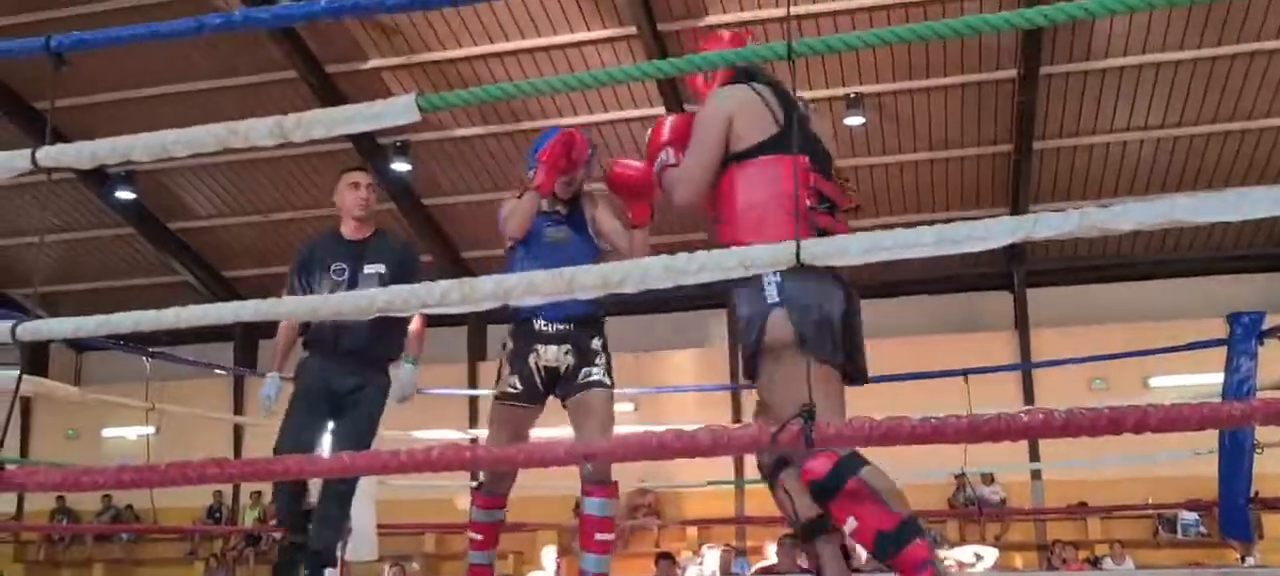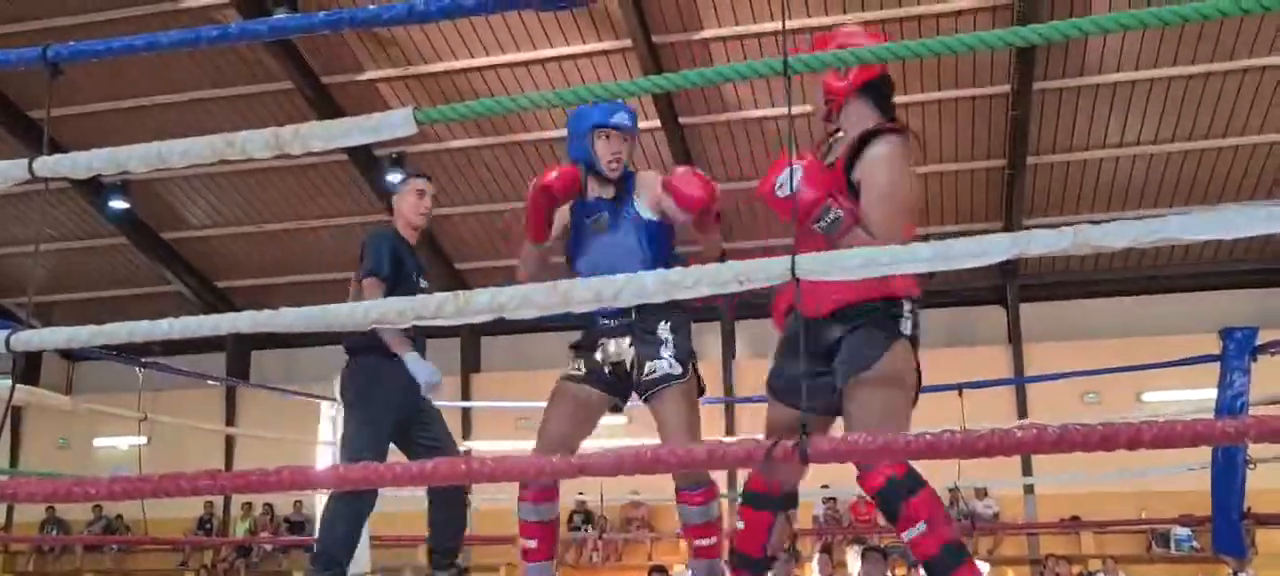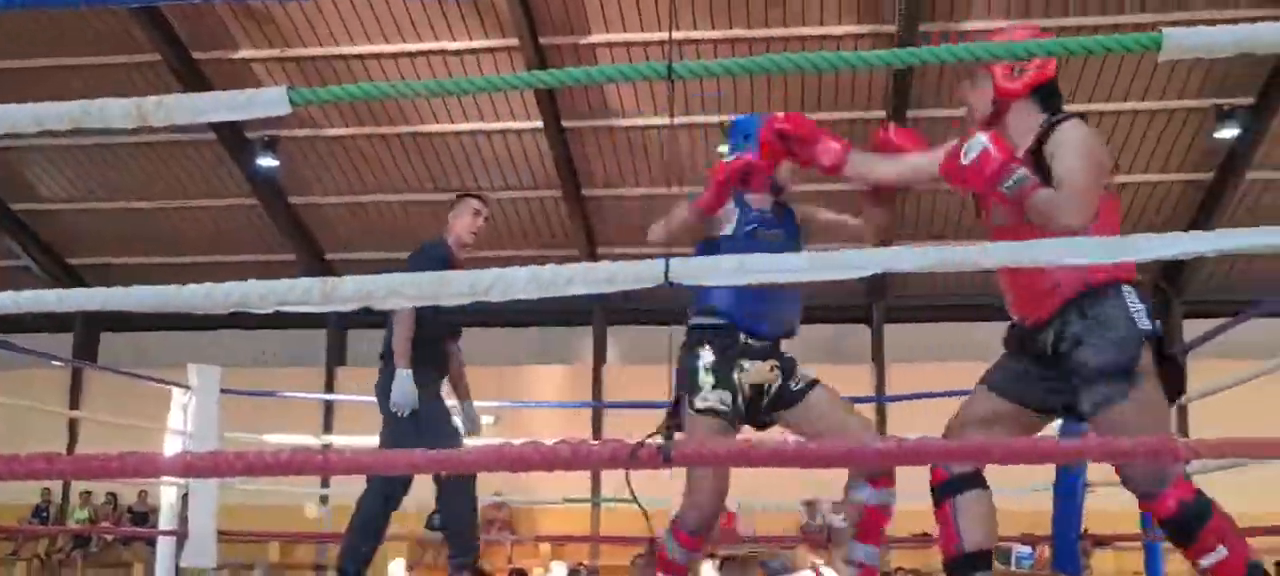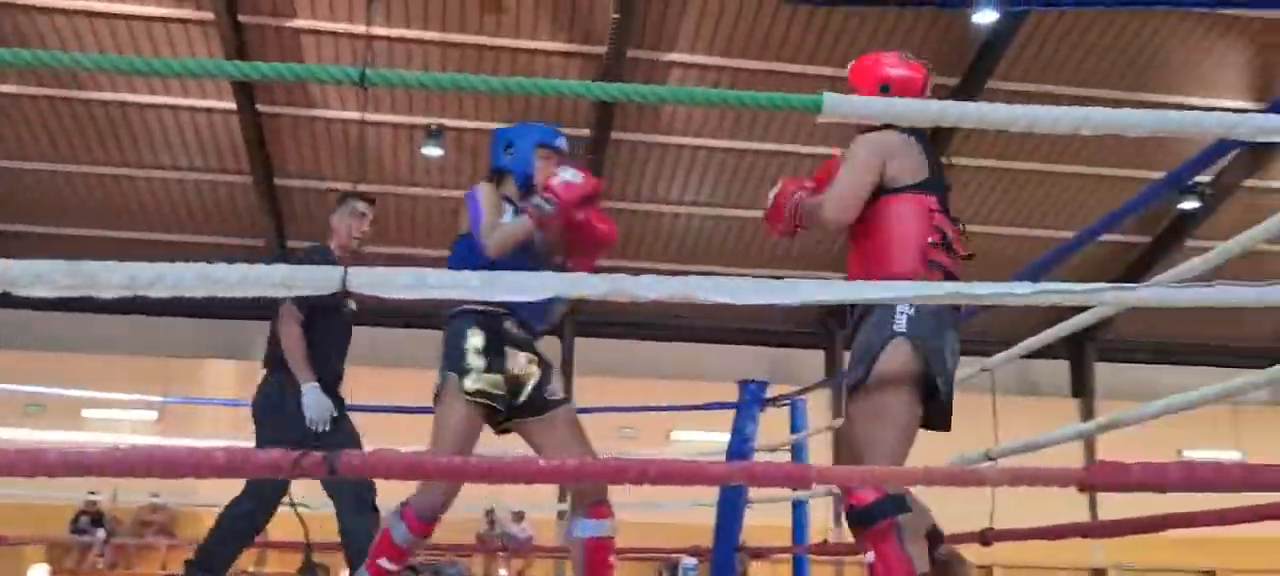
dt=0.7s
person 1, frame 1
left shoulder: (728, 97)
right shoulder: (784, 111)
left elbow: (686, 194)
left wrist: (664, 157)
left hip: (781, 281)
right hip: (819, 283)
left knee: (817, 451)
right knee: (780, 444)
person 1, frame 2
left shoulder: (884, 149)
right shoulder: (836, 148)
left wrist: (816, 210)
right wrist: (794, 291)
left hip: (874, 325)
right hip: (815, 332)
left knee: (876, 466)
right knee: (769, 478)
person 1, frame 3
left shoulder: (1074, 136)
right shoulder: (981, 144)
left elbow: (1073, 218)
right elbow: (889, 170)
left wrist: (1004, 175)
right wrist: (816, 145)
left hip: (1102, 320)
right hip: (1044, 339)
left knee: (1155, 484)
right knee: (953, 457)
person 1, frame 4
left shoulder: (878, 144)
right shoulder: (921, 167)
left elbow: (834, 217)
left wrist: (797, 200)
right wrist: (830, 190)
left hip: (903, 319)
right hip: (926, 323)
left knee: (868, 482)
right knee: (859, 470)
person 2, frame 1
left shoulder: (593, 207)
right shoulder: (517, 206)
left elbow: (636, 255)
right elbow: (512, 231)
left wrist: (639, 203)
right wrist: (544, 182)
left hip: (584, 342)
right hip: (529, 341)
left knee: (597, 464)
right knee: (497, 469)
person 2, frame 2
left shoulder: (649, 186)
right shoulder: (566, 209)
left elbow: (711, 246)
right elbow: (527, 277)
left wrist: (704, 214)
right wrist: (537, 225)
left hip: (657, 331)
right hip: (600, 340)
person 2, frame 3
left shoulder: (792, 212)
right shoulder: (720, 204)
left elbow: (866, 231)
right elbow: (659, 236)
right wrist: (711, 196)
left hip: (769, 360)
right hip: (716, 353)
right knee: (703, 506)
person 2, frame 4
left shoulder: (539, 227)
right shoulder: (484, 195)
right elbow: (492, 245)
left wrist: (578, 264)
right wrist: (546, 206)
left hip: (524, 358)
right hip: (481, 340)
left knee: (592, 487)
right knee: (439, 489)
person 3, frame 1
left shoulder: (398, 253)
right shoulder: (314, 252)
left elbow: (415, 314)
right elbow: (292, 316)
left wrist: (410, 366)
right wrist: (274, 372)
left hip: (370, 374)
right hip: (320, 367)
right knee: (291, 452)
right ankle: (293, 539)
person 3, frame 2
left shoulder: (416, 263)
right shoulder: (384, 243)
right elbow: (371, 301)
right wrist: (413, 357)
left hip: (403, 384)
right hip: (374, 375)
person 3, frame 3
left shoulder: (452, 272)
right shoulder: (433, 255)
left elbow: (450, 349)
right elbow: (405, 308)
left wrist: (467, 403)
right wrist: (403, 371)
left hip: (419, 385)
right hip: (409, 380)
left knee: (388, 484)
right knee: (456, 470)
person 3, frame 4
right shoulder: (313, 264)
right elbow: (289, 321)
right wrist: (311, 388)
left hip: (325, 398)
right hip: (289, 394)
left knee: (356, 491)
right knee: (265, 492)
